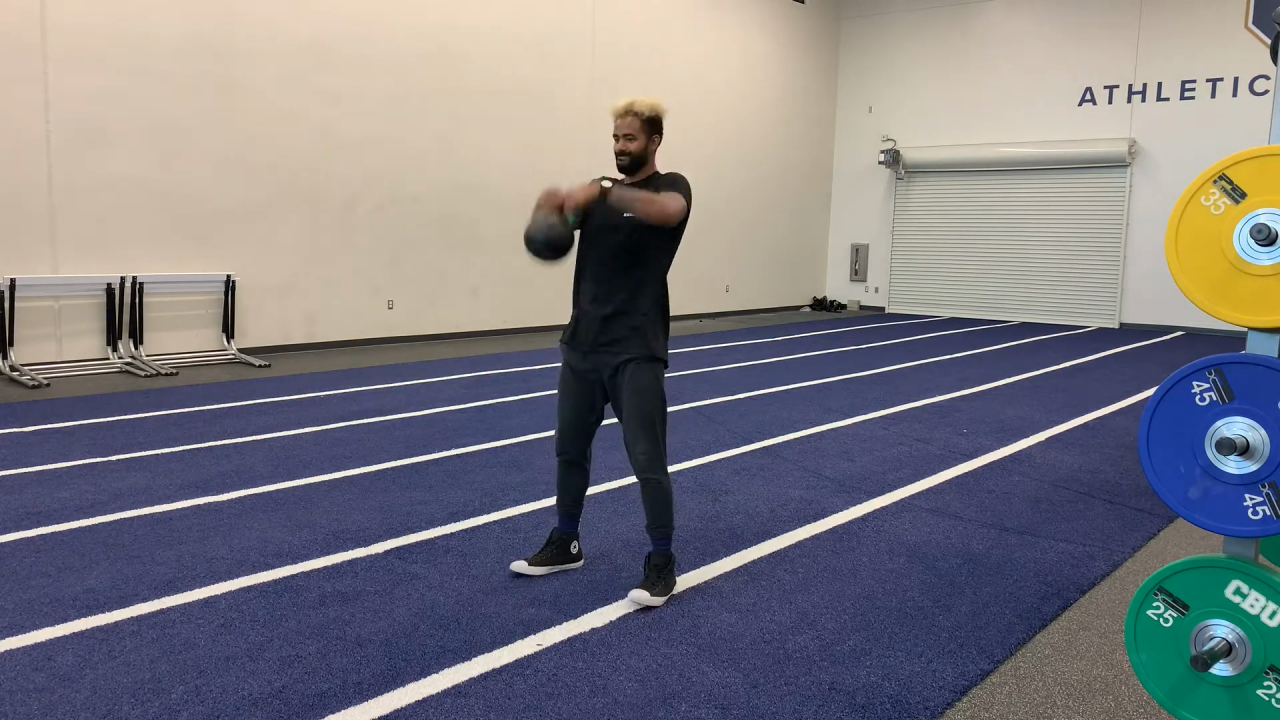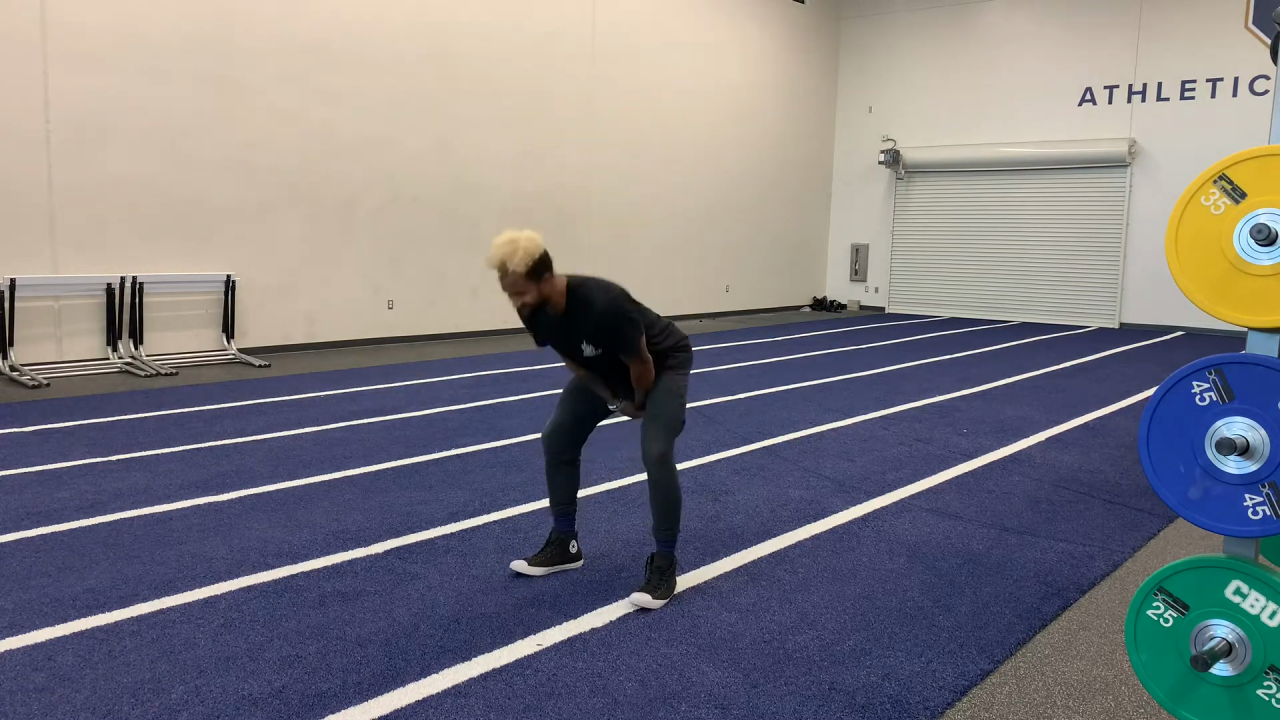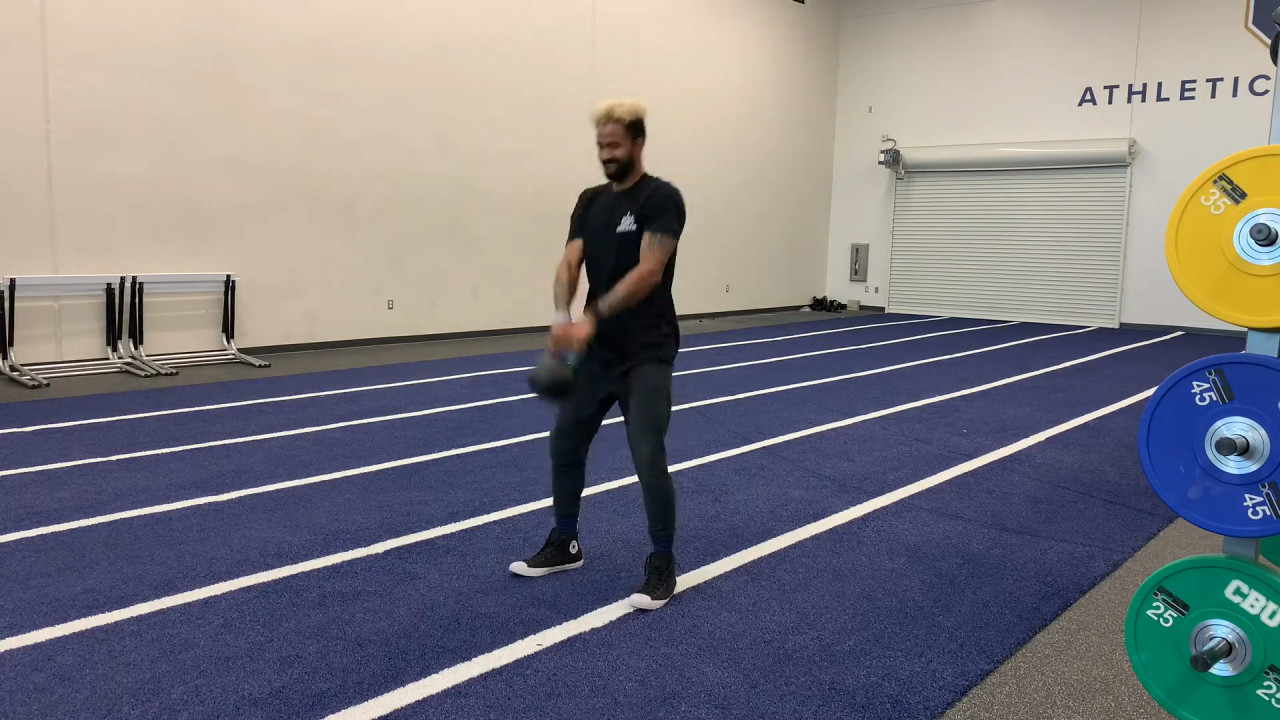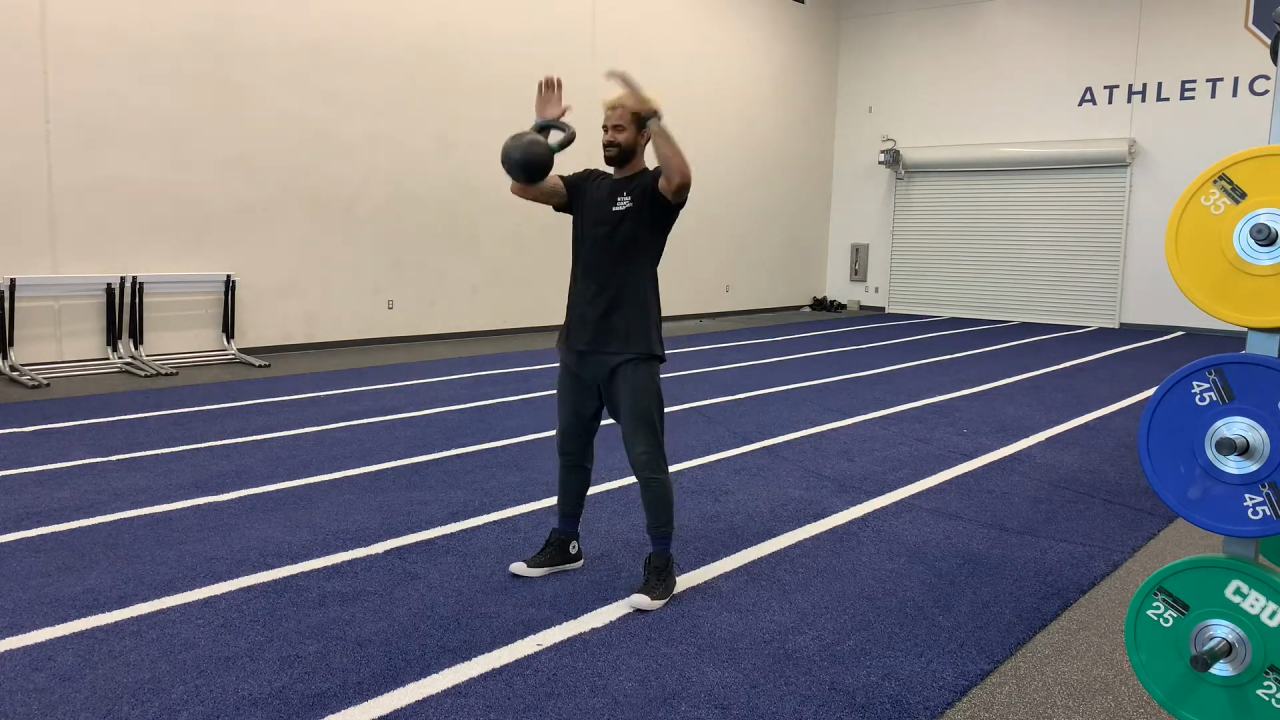
dt=0.5s
person 1, frame 1
left shoulder: (668, 186)
right shoulder: (599, 191)
left elbow: (670, 211)
left wrist: (601, 194)
right wrist: (551, 203)
left hip: (636, 351)
right hip: (582, 345)
left knee: (646, 459)
right knee: (570, 449)
left ankle: (662, 563)
right ankle: (566, 543)
person 1, frame 2
left shoulder: (604, 305)
right shoulder: (534, 312)
left elbow: (642, 366)
right elbow: (577, 363)
left wrist: (642, 405)
right wrist: (617, 403)
left hip: (663, 363)
left knee: (656, 452)
right knee: (558, 438)
left ankle: (663, 566)
right ankle: (564, 544)
person 1, frame 3
left shoulder: (662, 198)
right shoulder: (589, 203)
left elbow: (649, 270)
right elbow: (569, 265)
left wrist: (594, 317)
right wrist: (561, 316)
left hip: (646, 352)
right hip: (596, 345)
left knee: (648, 457)
right knee: (564, 444)
left ankle: (662, 564)
right ankle: (564, 543)
person 1, frame 4
left shoulder: (657, 182)
right shoulder: (586, 184)
left elbow: (679, 178)
right elbow: (525, 185)
left wrist: (653, 116)
right wrist: (544, 123)
left hip: (632, 352)
right hip: (578, 345)
left knee: (646, 459)
right knee: (571, 447)
left ankle: (661, 565)
right ankle: (565, 544)
